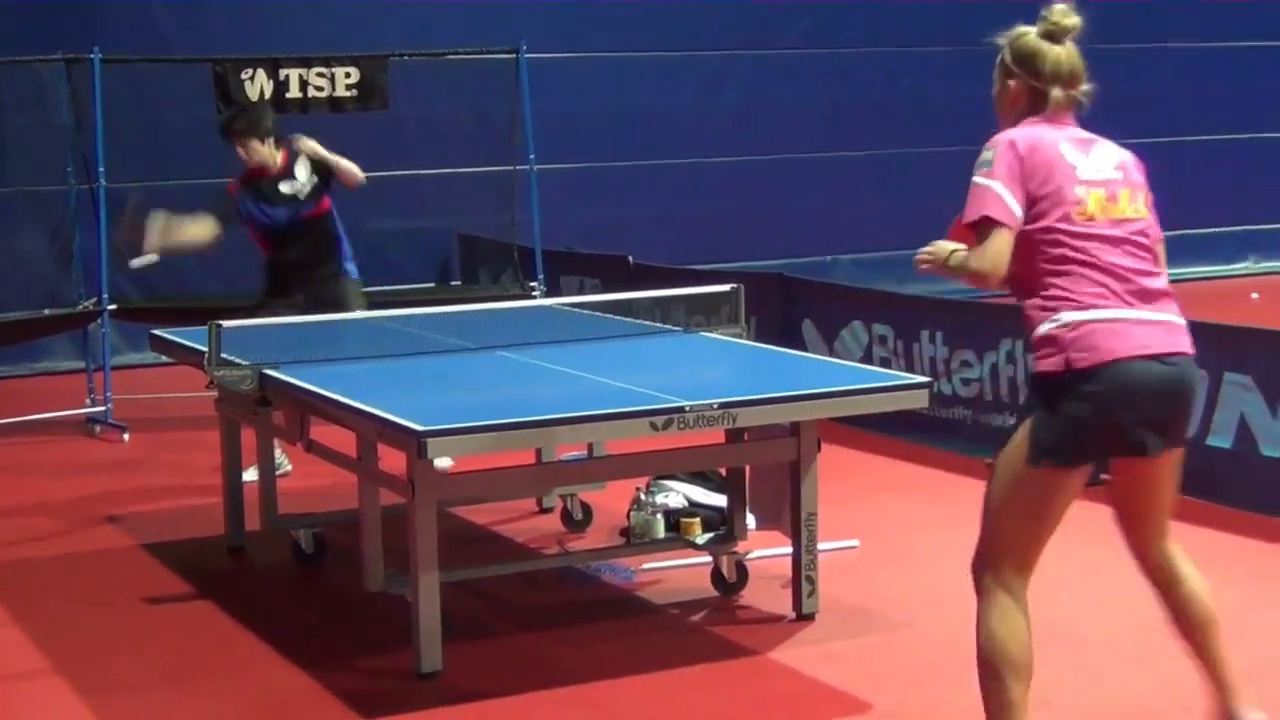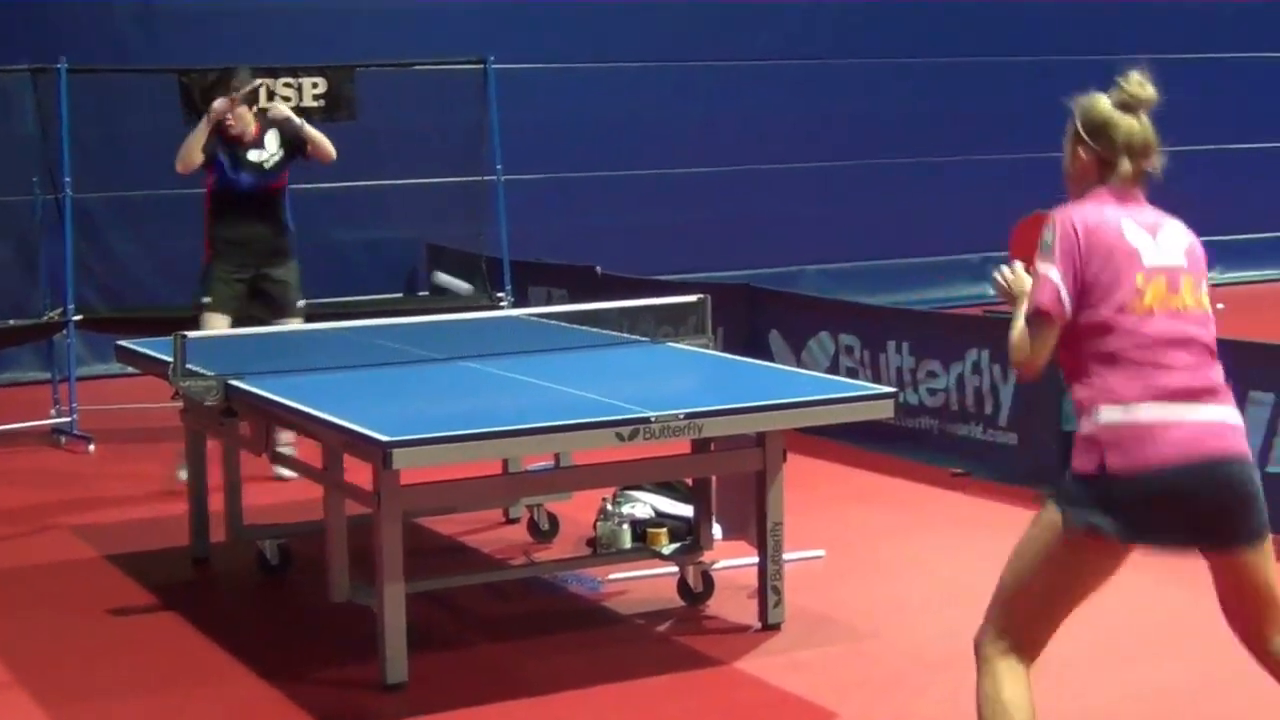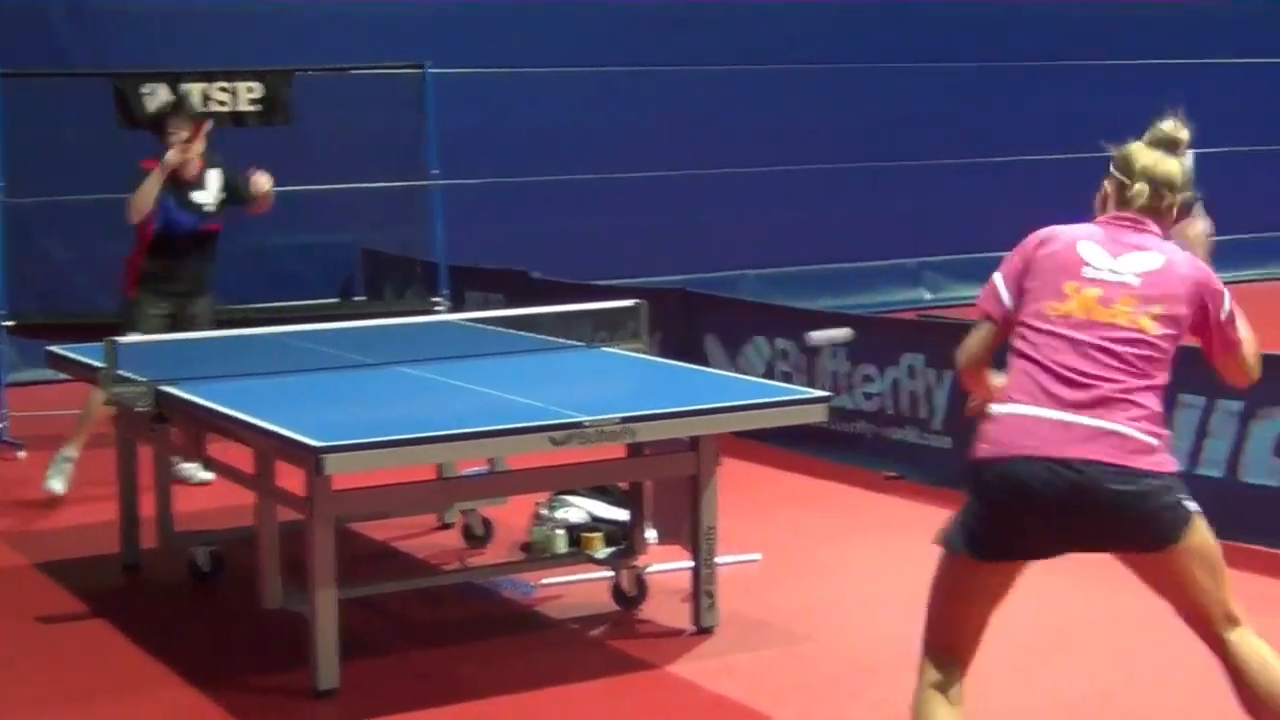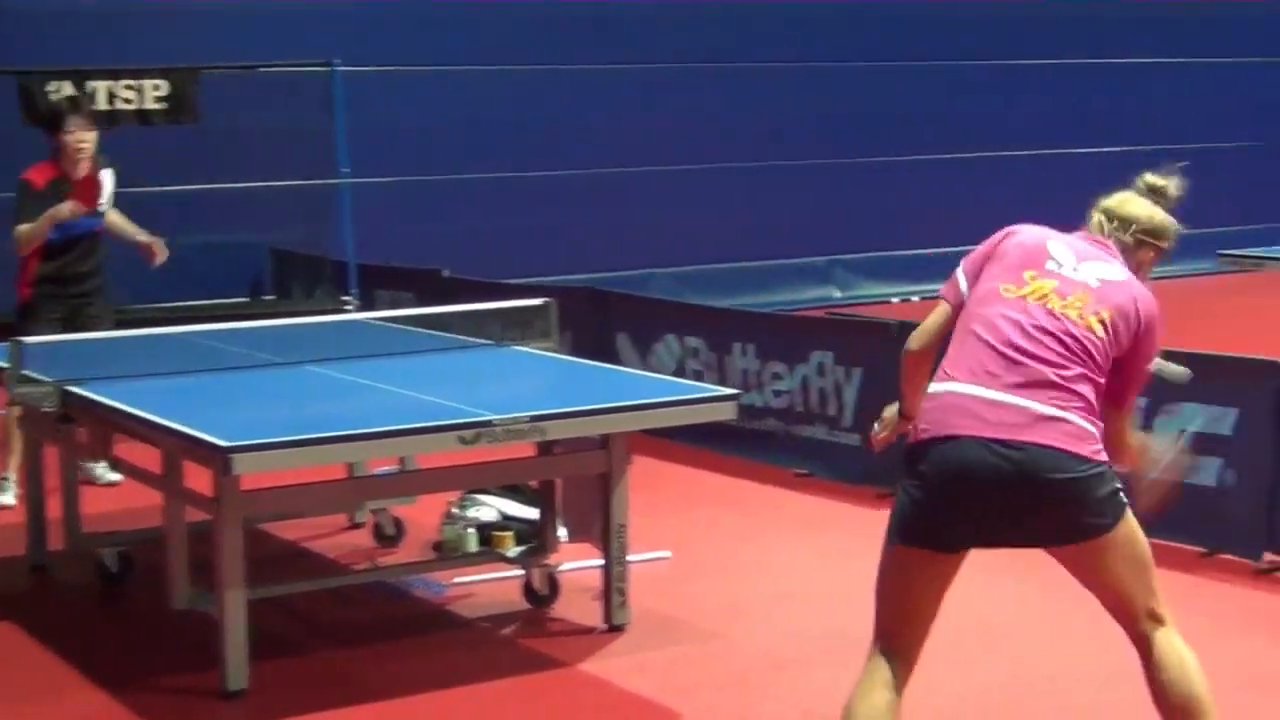
dt=0.2s
person 1, frame 1
left shoulder: (1013, 148)
right shoulder: (1122, 159)
left elbow: (990, 270)
left wrist: (956, 256)
left hip: (1084, 373)
right hip: (1165, 363)
left knee: (997, 575)
right knee: (1153, 544)
person 1, frame 2
left shoulder: (1073, 224)
right shoulder: (1185, 239)
left elbow: (1030, 359)
left wrist: (1022, 298)
left hip: (1125, 465)
right hip: (1224, 461)
left knee: (1001, 646)
person 1, frame 3
left shoulder: (1046, 243)
right shoulder: (1191, 273)
left elbow: (969, 359)
left wrist: (988, 392)
left hip: (1012, 466)
right hip: (1128, 472)
left knee: (940, 667)
right knee: (1225, 627)
person 1, frame 4
left shoulder: (1014, 239)
right shoulder: (1137, 300)
left elbow: (920, 348)
left wrist: (907, 412)
right wrist: (1142, 474)
left hip: (954, 448)
right hip: (1065, 458)
left knee: (889, 658)
right knee: (1152, 628)
person 2, frame 1
left shoulder: (308, 160)
right shoulder: (243, 187)
left elbow: (357, 178)
right elbow: (207, 229)
left wrist: (322, 155)
right wrist: (166, 234)
left hip: (334, 277)
right hip: (284, 288)
right ankle: (274, 455)
person 2, frame 2
left shoulder: (278, 133)
right shoulder: (216, 139)
left elbow: (327, 154)
right elbow: (183, 166)
left wrist: (293, 120)
right wrist: (209, 119)
left hip: (277, 257)
right hip: (228, 257)
left ankle: (283, 441)
person 2, frame 3
left shoulder: (215, 173)
right shoulder: (155, 172)
left elbow: (258, 205)
right elbow: (136, 216)
left wrist: (262, 190)
right wrist: (163, 169)
left hip: (194, 291)
right hip: (149, 289)
left ankle: (179, 456)
right ankle: (69, 454)
person 2, frame 4
left shoulder: (104, 172)
right shoulder: (35, 181)
left wrist: (142, 237)
right wrist: (54, 216)
left hip: (88, 291)
right hip: (43, 295)
left ankle: (90, 457)
